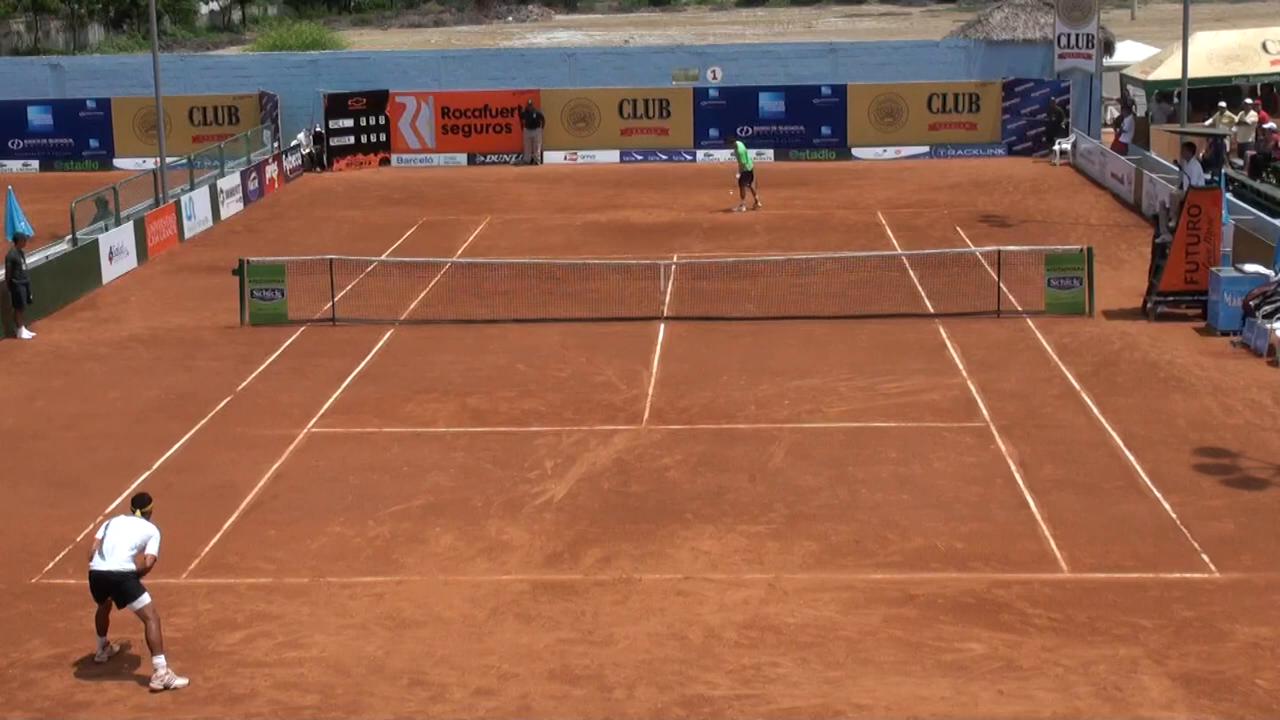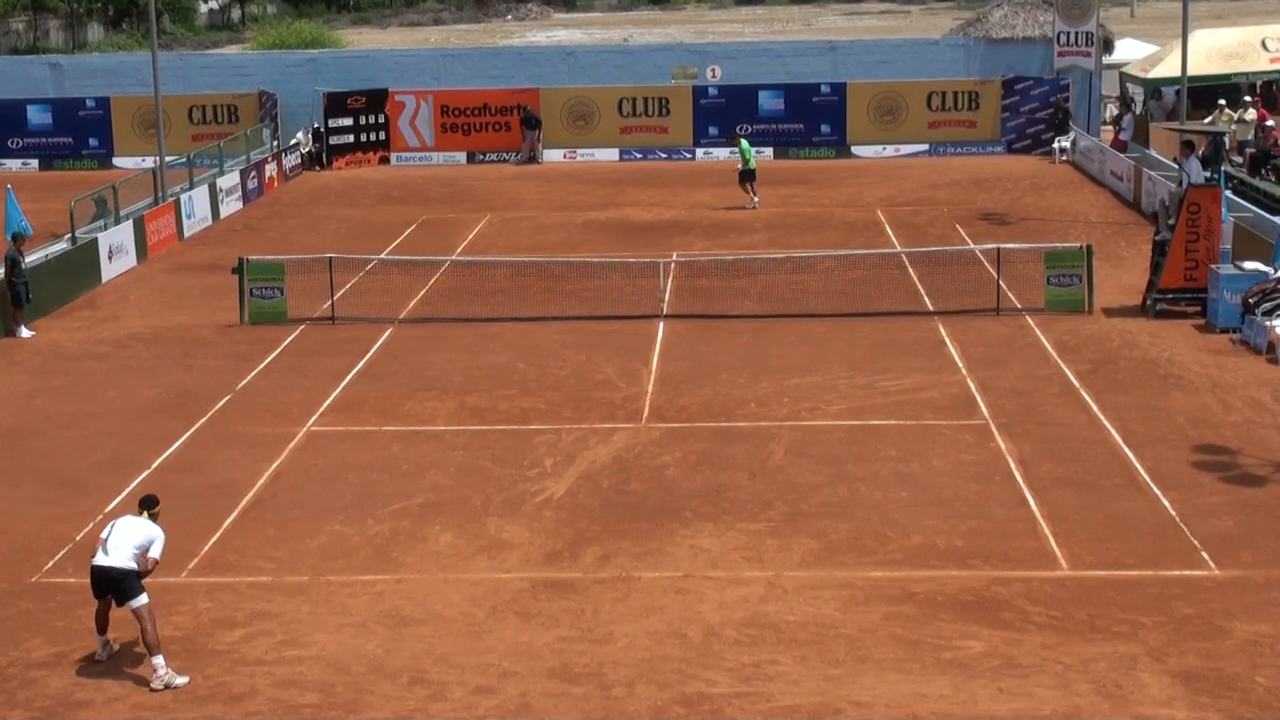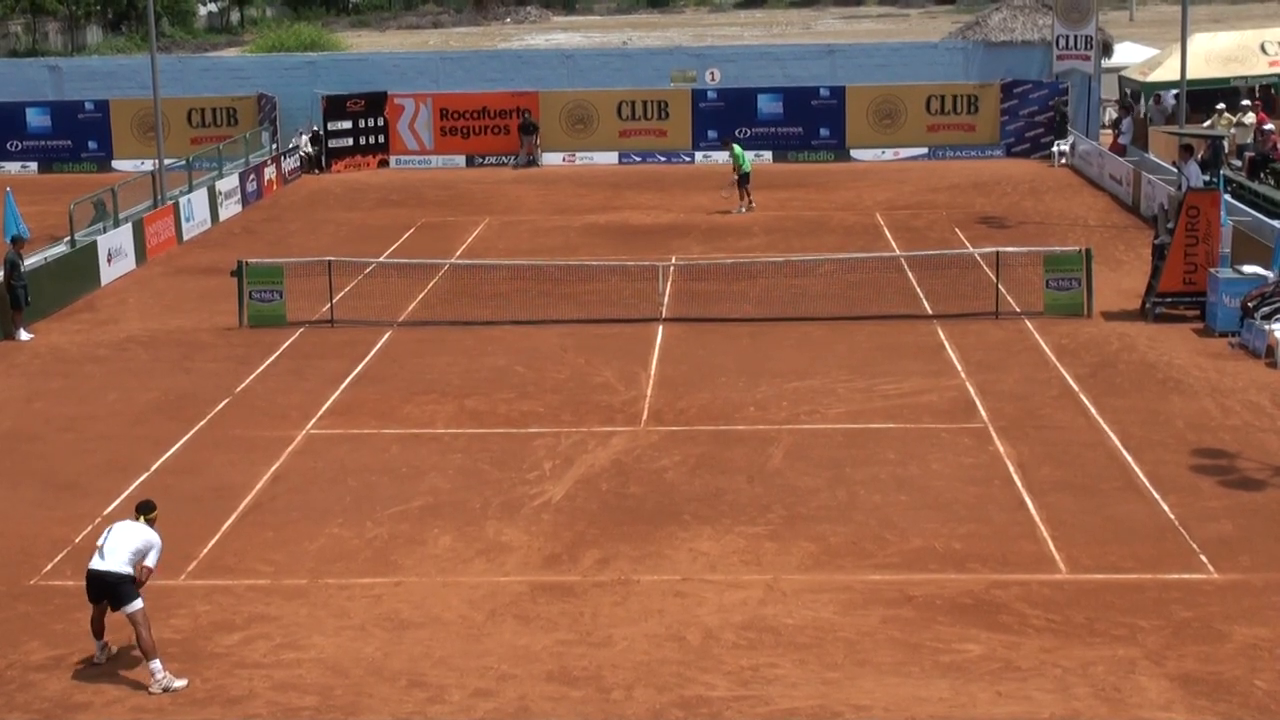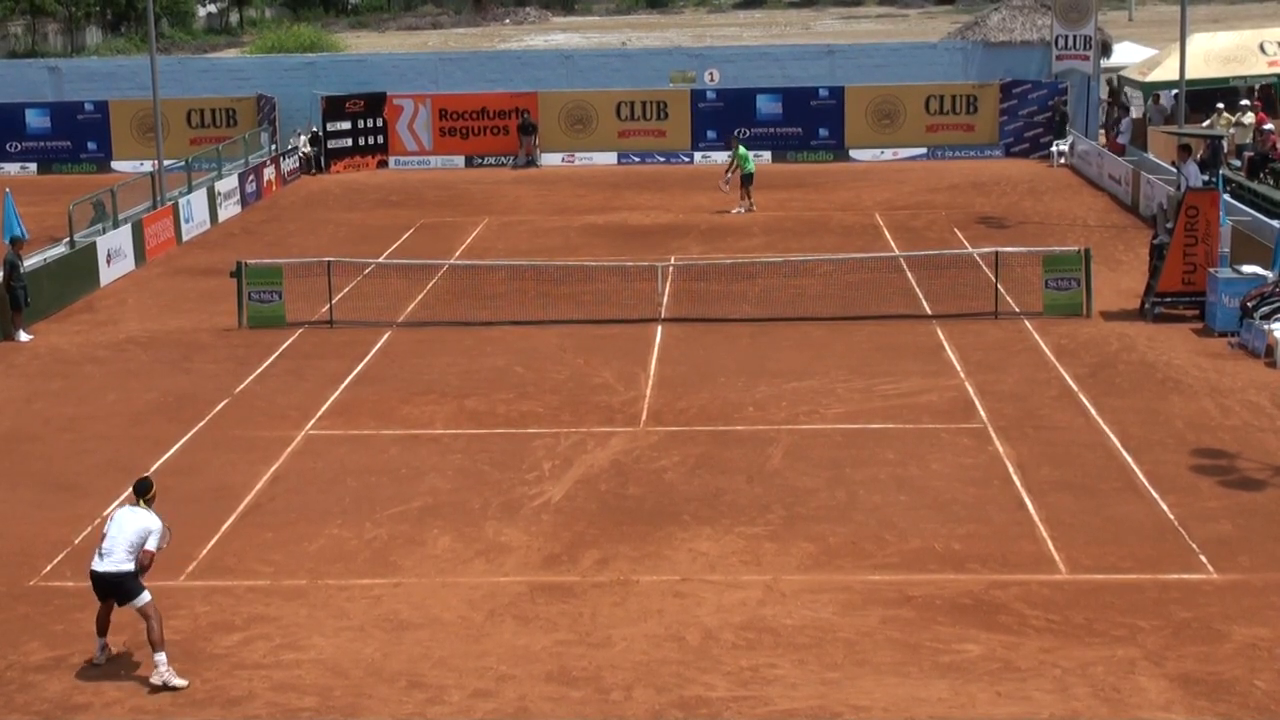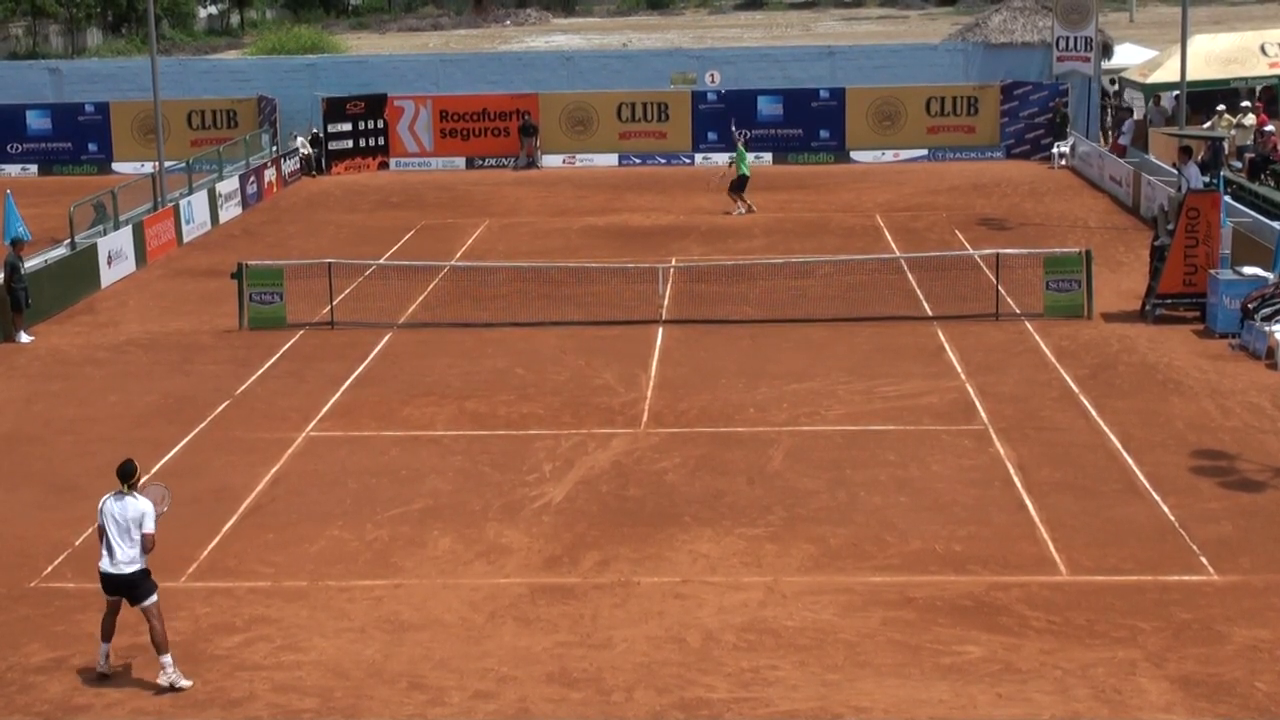
dt=1s
person 1, frame 1
left shoulder: (112, 521)
right shoulder: (152, 530)
left elbow: (92, 553)
right elbow: (148, 564)
right wrist: (134, 578)
left hip: (96, 571)
right hip: (121, 573)
left knee: (104, 606)
right knee: (151, 617)
left ankle: (103, 649)
right ankle: (161, 674)
person 1, frame 2
left shoulder: (119, 521)
right shoulder: (157, 532)
left elbow: (96, 551)
right elbow: (149, 567)
right wrist: (135, 579)
left hip: (98, 567)
right hip: (121, 570)
left knee: (104, 604)
right knee: (147, 618)
left ankle: (103, 648)
right ankle: (161, 674)
person 1, frame 3
left shoulder: (116, 525)
right shoulder: (154, 539)
right elbow: (143, 577)
right wrist: (129, 592)
left hip: (94, 571)
right hip: (118, 575)
left knee: (99, 610)
right knee: (141, 624)
left ankle: (101, 651)
right ankle: (159, 678)
person 1, frame 4
left shoulder: (118, 512)
right shoulder: (154, 522)
right elbow: (145, 562)
right wrist: (137, 573)
left hip: (97, 570)
right hip: (120, 574)
left knee: (106, 607)
right knee: (153, 615)
left ankle: (101, 652)
right ankle: (161, 670)
person 1, frame 5
left shoulder: (105, 502)
right shoulder: (144, 506)
left elbow: (101, 536)
right elbow: (148, 545)
right wrist: (147, 546)
left hip: (107, 571)
right hip: (133, 572)
left knee: (111, 612)
right knee: (155, 620)
left ankle: (103, 662)
right ankle: (168, 673)
